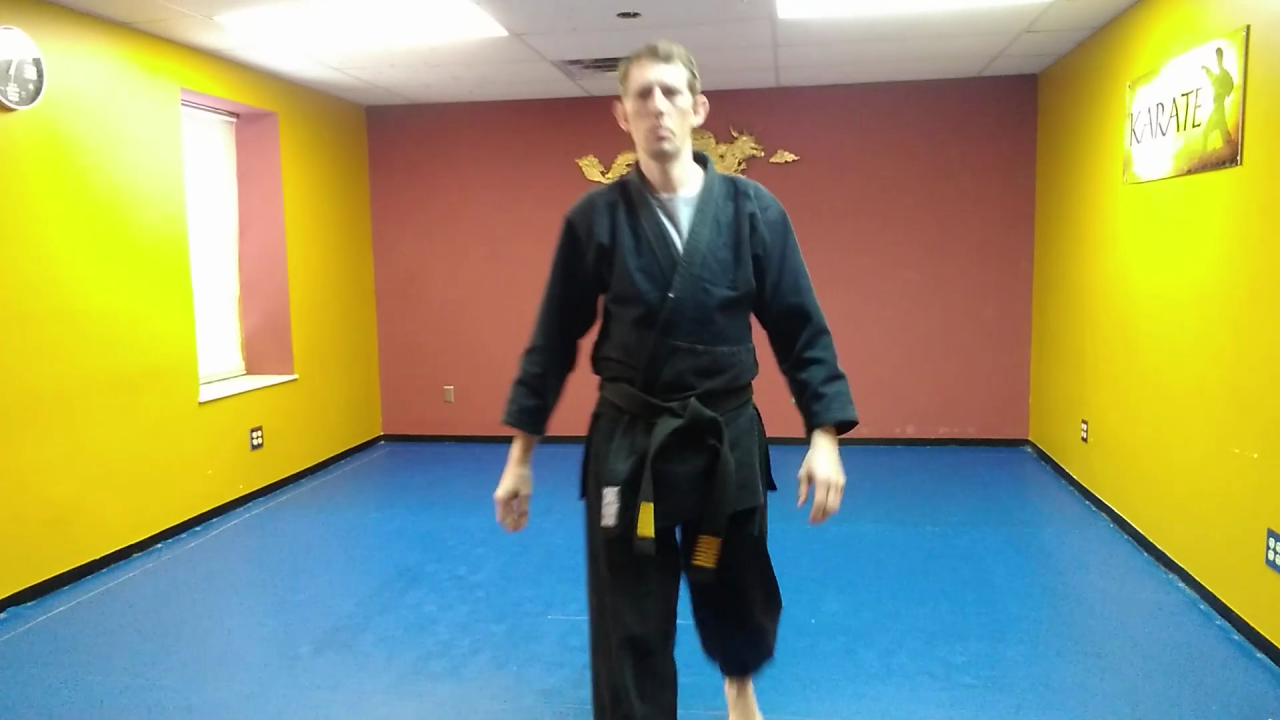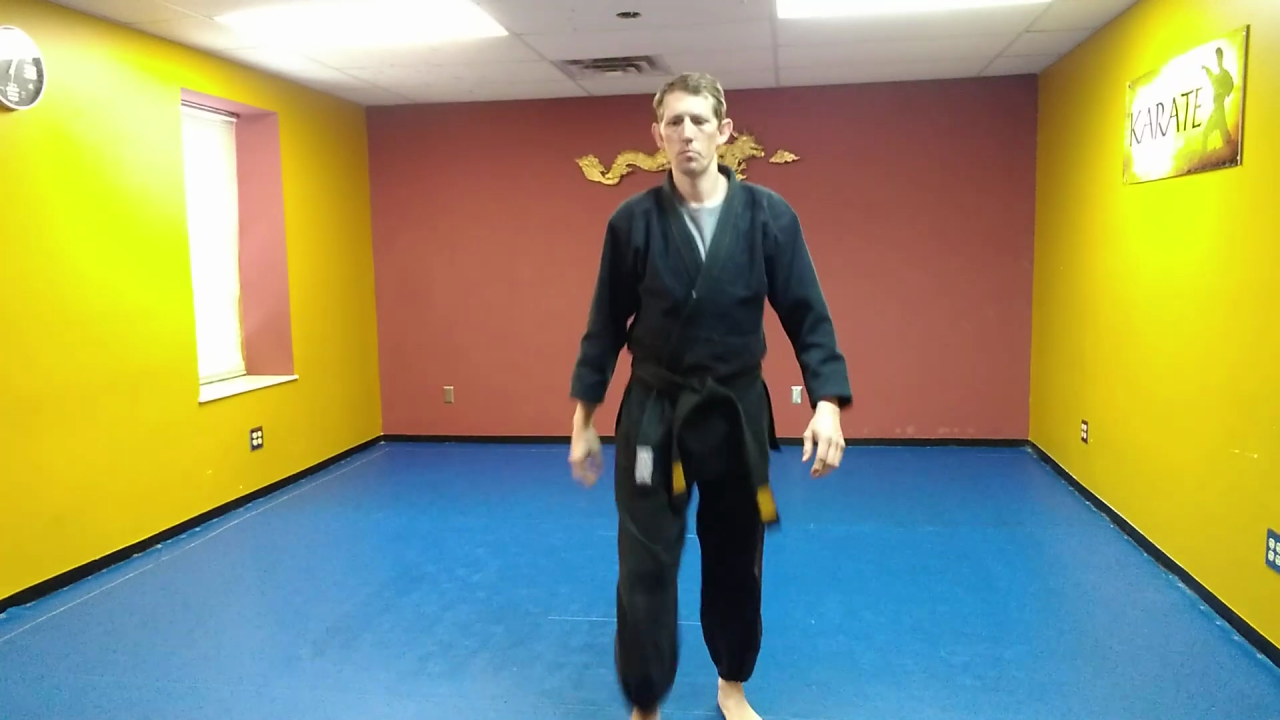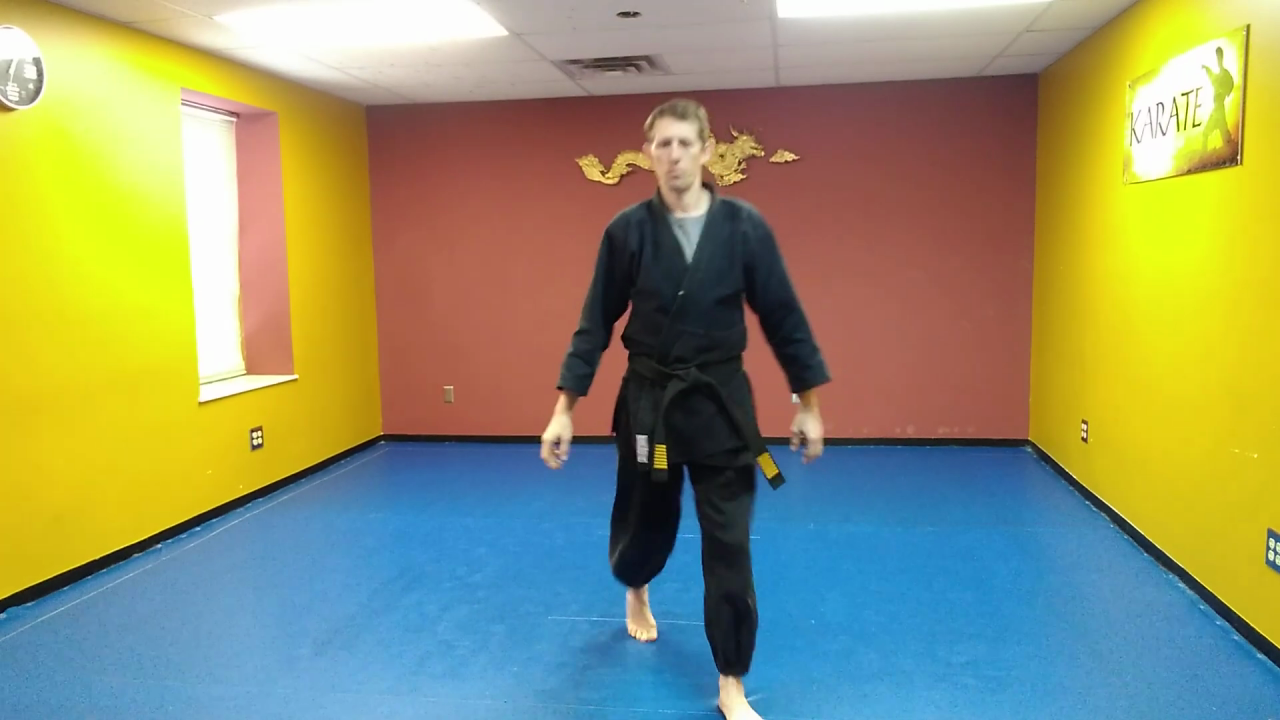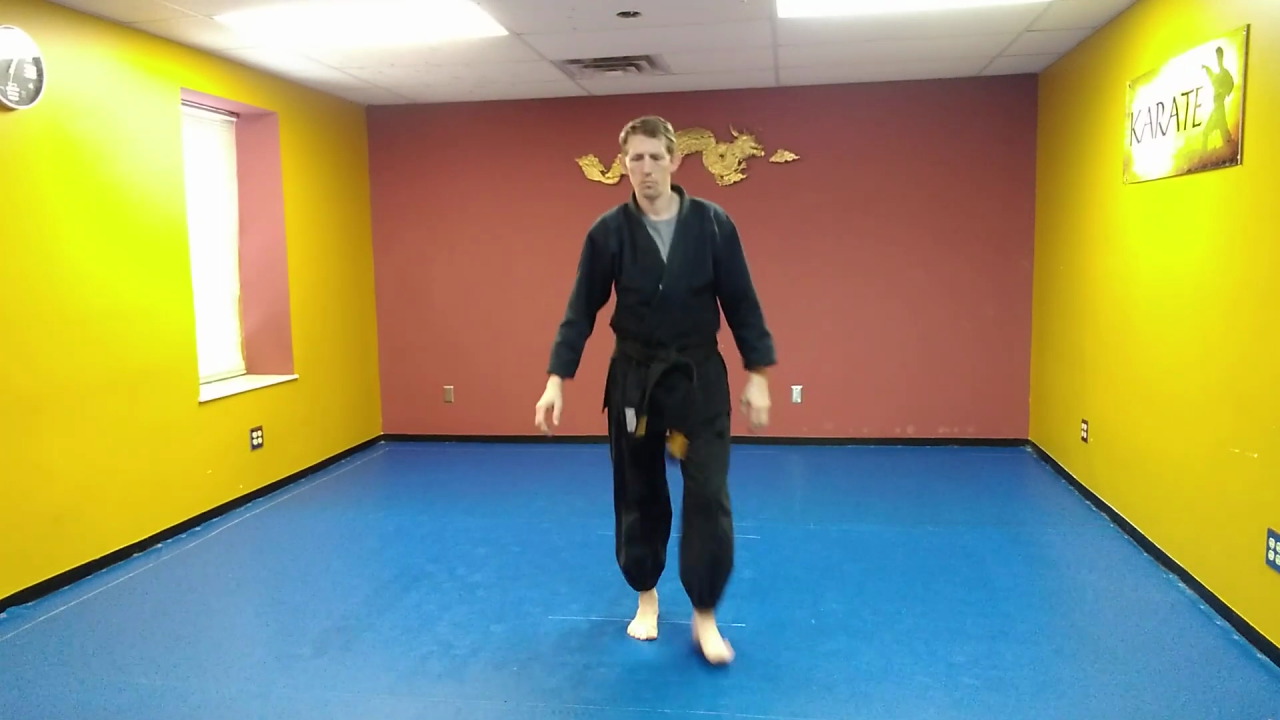
dt=0.3s
person 1, frame 1
left shoulder: (752, 209)
right shoulder: (594, 219)
left elbow: (800, 330)
right elbow: (554, 339)
left wrist: (825, 435)
right wrist: (521, 451)
left hip: (726, 440)
right hip: (628, 445)
left knee: (741, 610)
right knee: (630, 634)
person 1, frame 2
left shoulder: (768, 216)
right shoulder: (633, 221)
left elbow: (807, 318)
right elbow: (604, 324)
left wrist: (827, 405)
right wrist: (582, 418)
left hip: (737, 411)
right hip: (654, 412)
left knee: (735, 565)
right knee: (646, 574)
person 1, frame 3
left shoulder: (745, 226)
right shoulder: (627, 230)
left elbow: (783, 317)
right elbow: (595, 322)
left wrist: (808, 401)
right wrist: (564, 407)
left hip: (721, 398)
right hip: (648, 397)
left knee: (728, 544)
right knee: (644, 523)
right ankle: (638, 595)
person 1, frame 4
left shoulder: (713, 223)
right shoulder: (609, 231)
left elbow: (742, 304)
right elbow: (581, 311)
left wrist: (758, 374)
right wrist: (557, 382)
left hip: (699, 374)
right hip: (635, 376)
left knee: (708, 498)
right knee: (638, 495)
left ankle: (705, 614)
right ankle: (647, 597)
